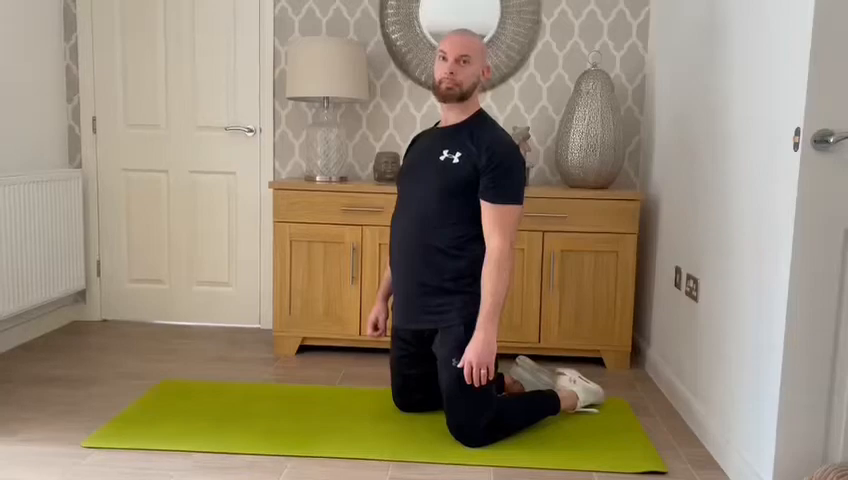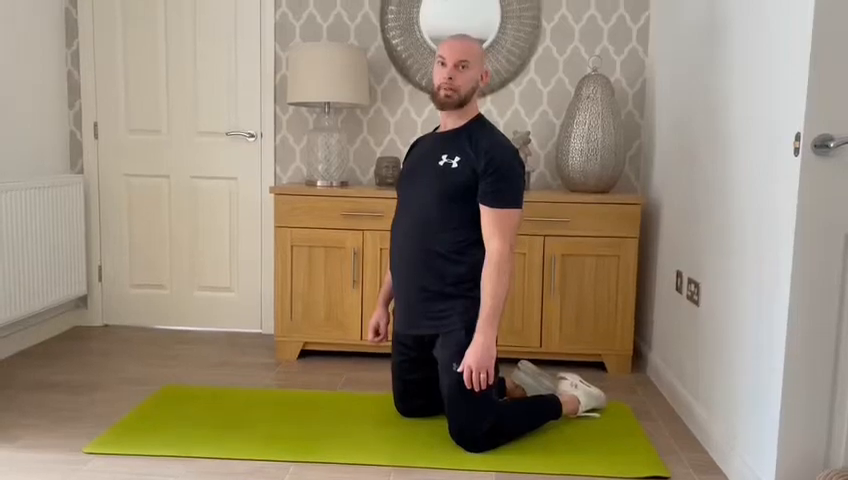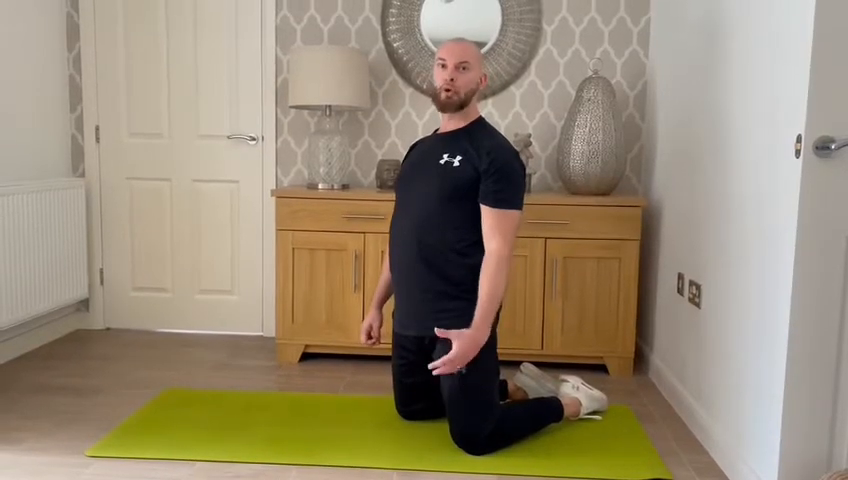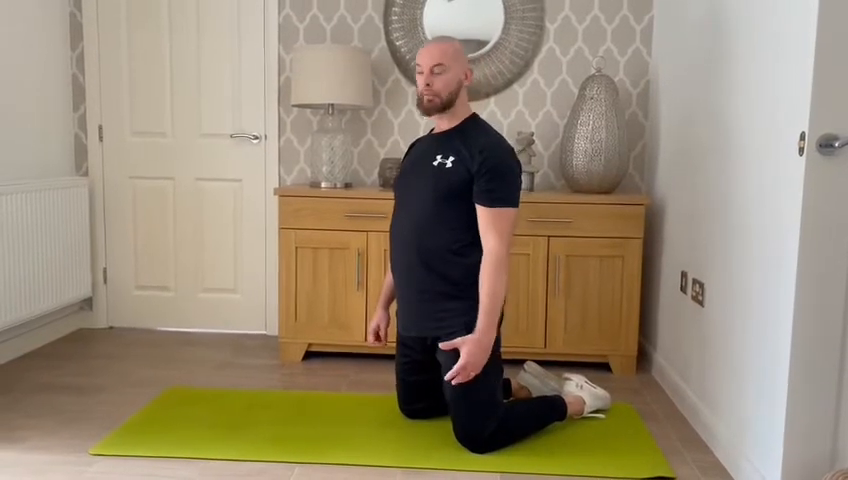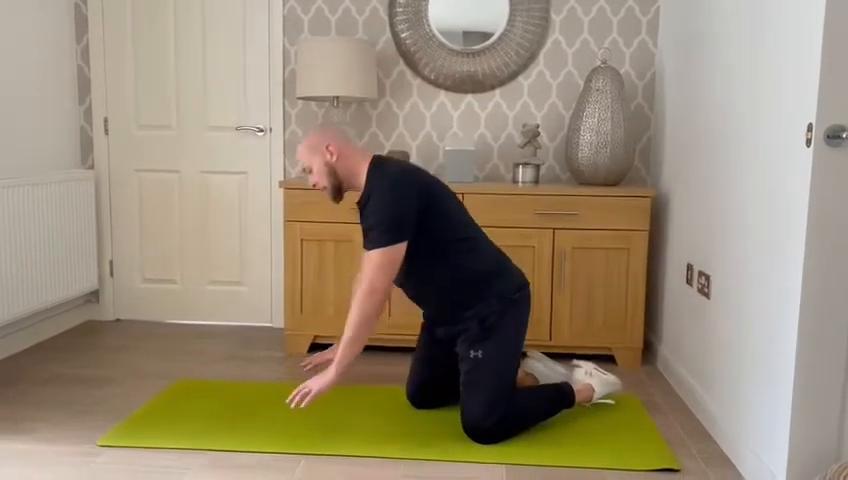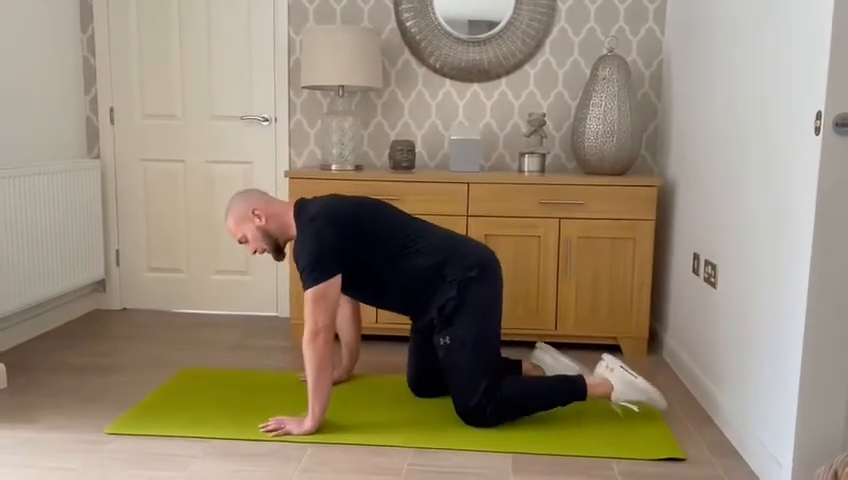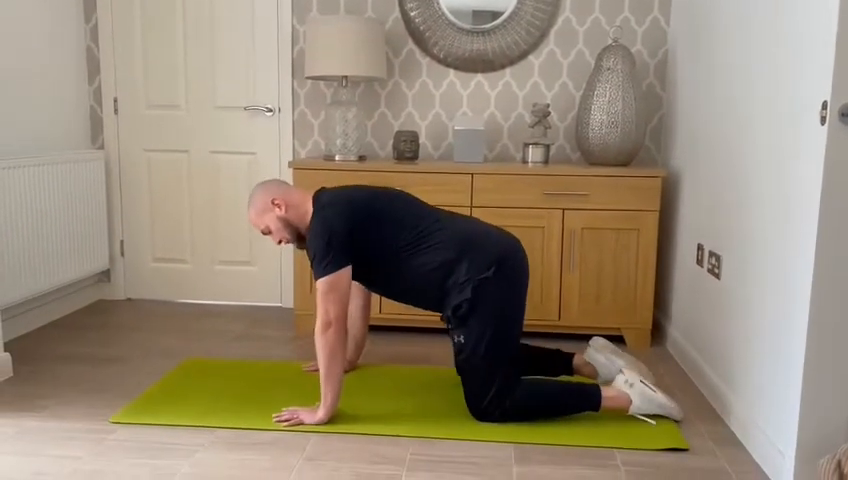
dt=0.7s
person 1, frame 1
left shoulder: (494, 148)
right shoulder: (422, 142)
left elbow: (499, 246)
left wrist: (486, 332)
right wrist: (383, 297)
left hip: (459, 313)
right hip: (410, 309)
left knee: (471, 429)
right knee: (409, 400)
left ankle: (566, 395)
right ankle: (507, 383)
person 1, frame 2
left shoulder: (493, 152)
right shoulder: (421, 147)
left elbow: (498, 250)
left wrist: (485, 336)
right wrist: (383, 303)
left hip: (459, 318)
right hip: (411, 315)
left knee: (472, 434)
right knee: (410, 405)
left ankle: (568, 400)
right ankle: (508, 387)
person 1, frame 3
left shoulder: (495, 154)
right shoulder: (420, 150)
left elbow: (498, 250)
left wrist: (480, 330)
right wrist: (376, 305)
left hip: (459, 319)
right hip: (410, 316)
left knee: (474, 437)
right knee: (412, 407)
left ankle: (570, 402)
right ankle: (512, 388)
person 1, frame 4
left shoulder: (489, 151)
right shoulder: (419, 149)
left elbow: (495, 249)
left wrist: (484, 333)
right wrist: (383, 306)
left hip: (460, 320)
right hip: (414, 318)
left knee: (477, 436)
right knee: (414, 407)
left ankle: (573, 400)
right ankle: (519, 387)
person 1, frame 5
left shoulder: (391, 190)
right shoulder: (374, 194)
left elbow: (375, 291)
right elbow: (366, 282)
left wrist: (335, 371)
right wrist: (340, 351)
left hip: (493, 307)
right hip: (452, 311)
left knee: (484, 425)
right knee: (422, 396)
left ankle: (583, 388)
right ankle: (522, 371)
person 1, frame 6
left shoulder: (313, 234)
right shoulder: (321, 220)
left elbow: (318, 332)
right elbow: (346, 302)
left wrist: (311, 419)
right wrist: (345, 368)
left hip: (466, 285)
right hip: (449, 286)
left knee: (478, 407)
right knee: (424, 384)
left ankle: (605, 383)
right ankle: (536, 367)
person 1, frame 7
left shoulder: (324, 224)
right shoulder: (342, 211)
left elbow: (330, 323)
right elbow: (359, 292)
left wrist: (324, 409)
right wrist: (348, 359)
left hip: (485, 276)
right hip: (493, 262)
left knee: (489, 401)
right knee: (480, 361)
left ankle: (622, 395)
right ankle: (588, 361)
